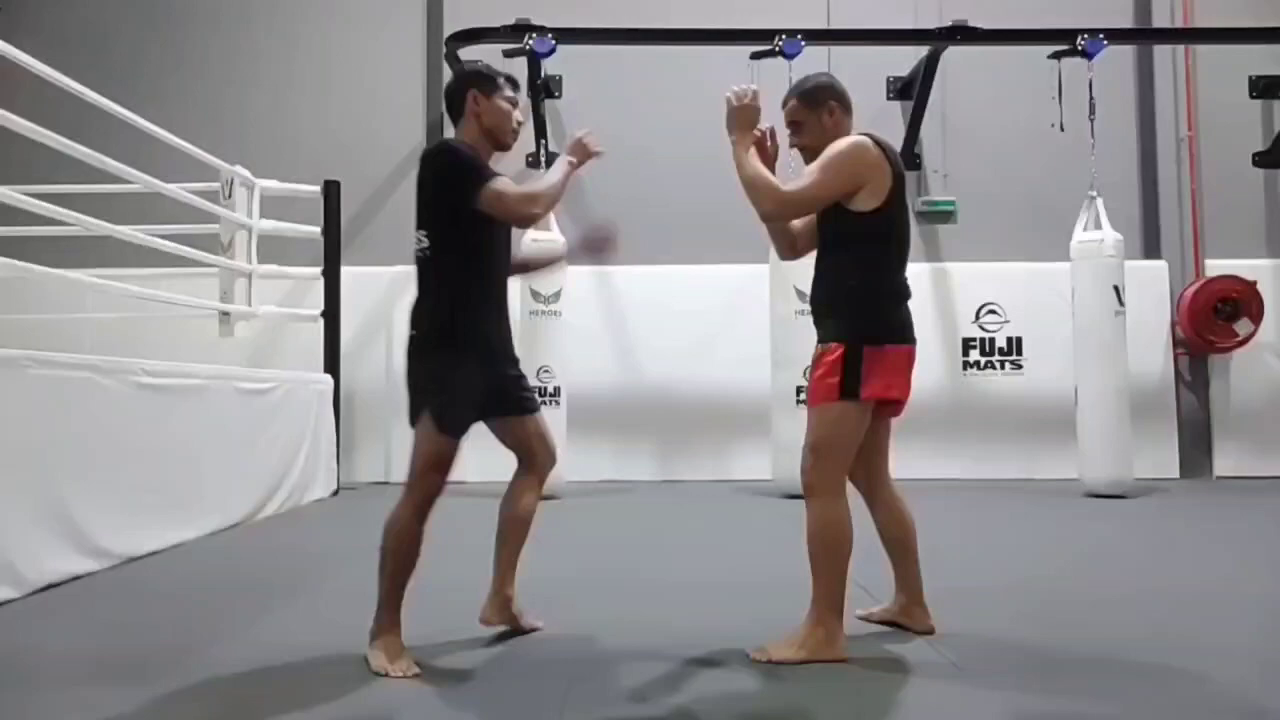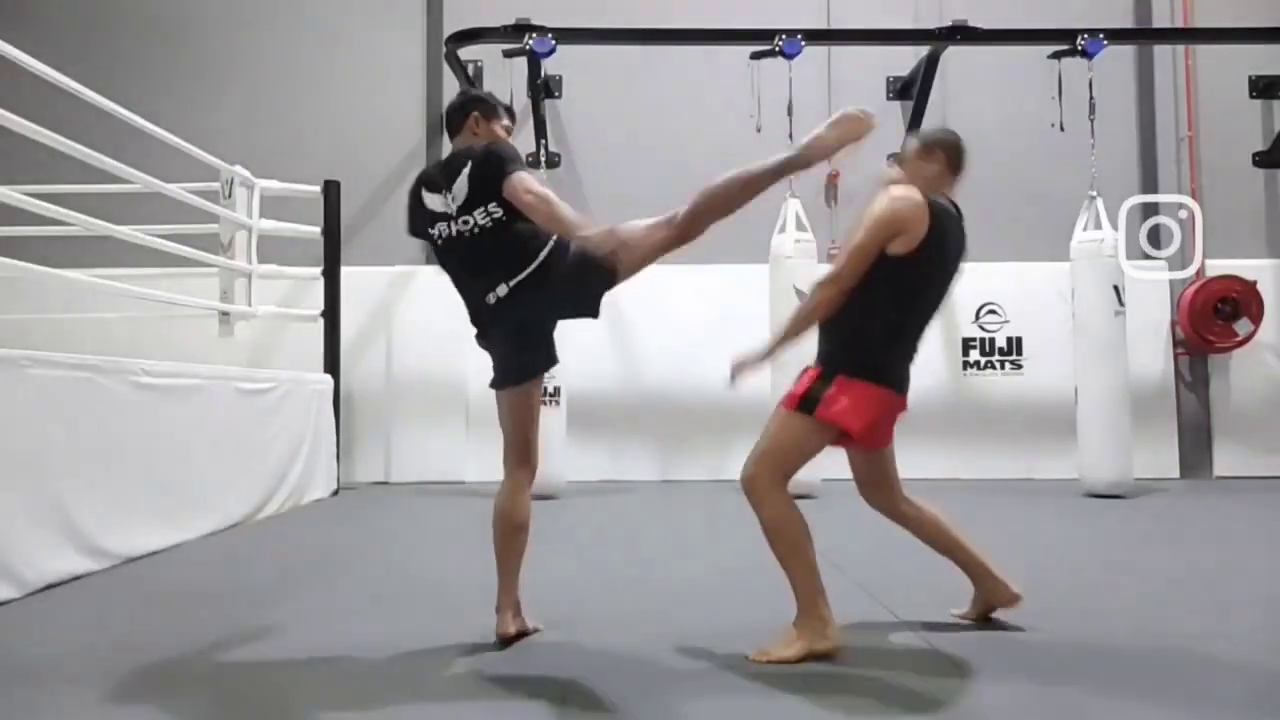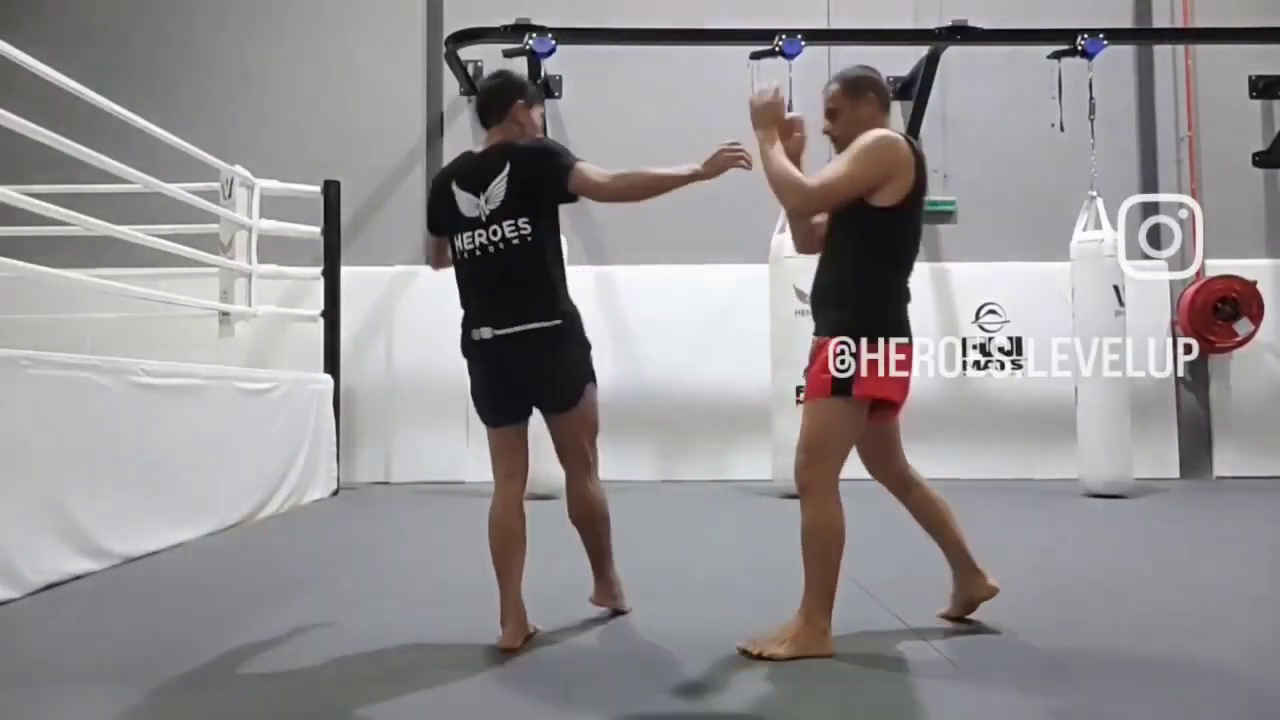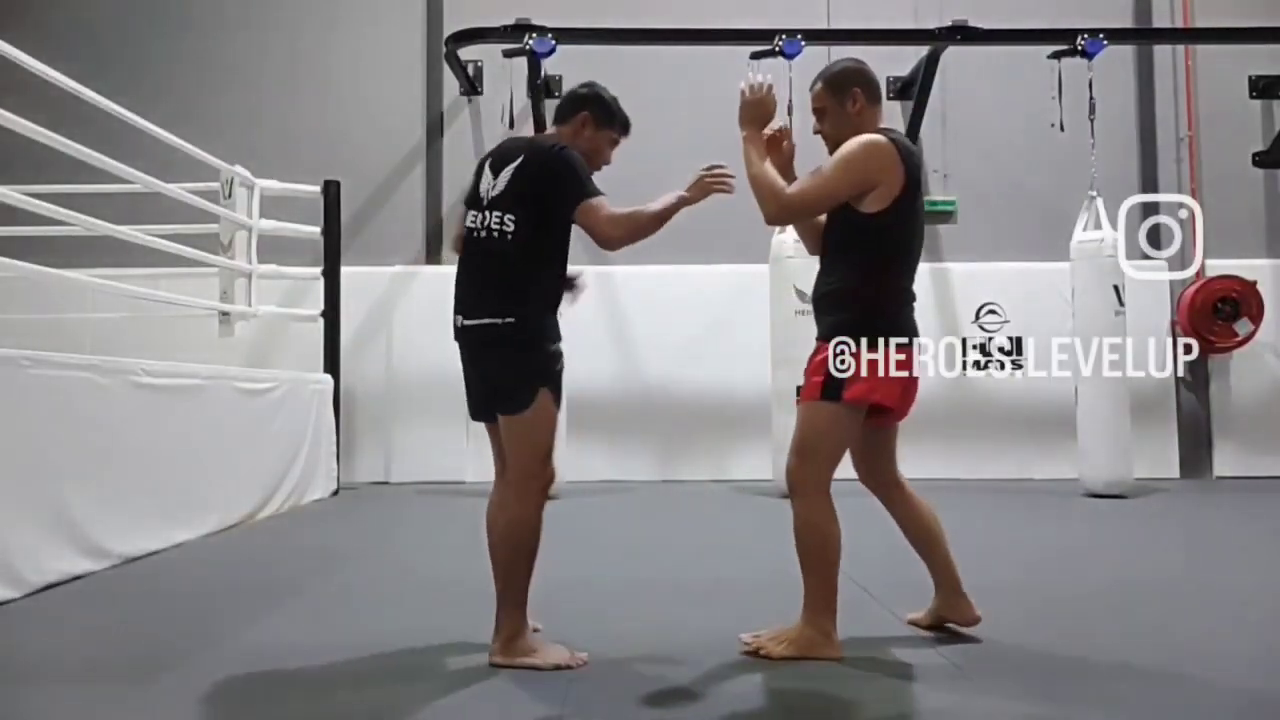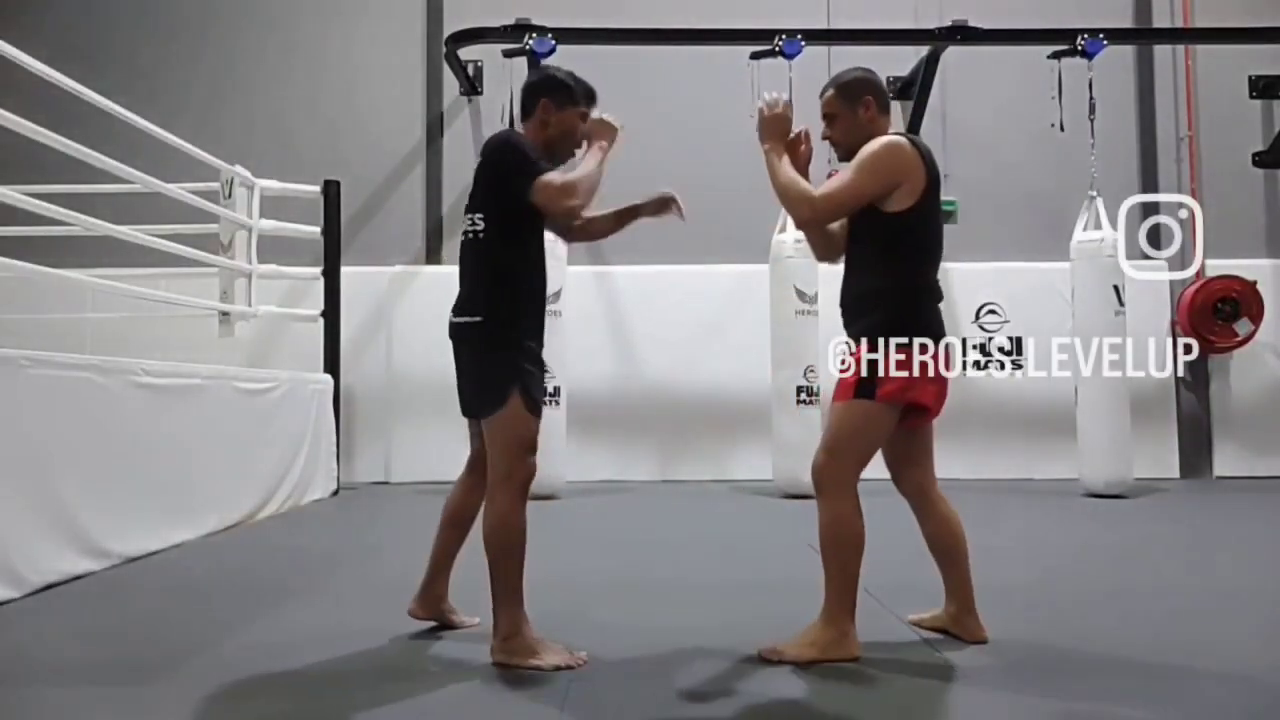
dt=0.5s
person 1, frame 1
left shoulder: (477, 170)
right shoulder: (447, 160)
right elbow: (524, 208)
left wrist: (572, 251)
right wrist: (570, 161)
left hip: (489, 348)
right hip: (446, 350)
left knee: (539, 457)
right knee: (424, 489)
left ankle: (502, 599)
right ankle: (384, 631)
person 1, frame 2
left shoulder: (420, 191)
right shoulder: (492, 159)
right elbow: (533, 199)
right wrist: (587, 235)
left hip: (500, 321)
right hip: (546, 271)
left knee: (519, 466)
right knee: (680, 221)
left ankle: (507, 612)
right ankle: (802, 152)
person 1, frame 3
left shoulder: (448, 180)
right shoulder: (536, 156)
left elbow: (438, 256)
right elbow: (611, 187)
right wrist: (700, 170)
left hip: (485, 344)
right hip: (549, 333)
left knee: (509, 480)
right knee: (581, 468)
left ankle: (513, 619)
right ankle: (606, 585)
person 1, frame 4
left shoulder: (497, 157)
right shoulder: (558, 161)
left elbow: (461, 242)
right elbow: (612, 232)
right wrist: (686, 195)
left hip: (475, 329)
right hip: (520, 332)
left knee: (510, 479)
right knee: (532, 479)
left ankle: (511, 620)
right ankle: (512, 635)
person 1, frame 5
left shoulder: (520, 161)
right shoulder: (509, 150)
left elbow: (574, 228)
right elbow: (571, 197)
left wrist: (644, 210)
right wrist: (602, 147)
left hip: (500, 332)
right hip: (496, 334)
left knee: (485, 467)
right knee: (513, 475)
left ankle: (431, 595)
right ankle: (512, 634)
person 2, frame 1
left shoulder: (858, 152)
right shoulder: (845, 174)
left elbow: (776, 204)
right elbow: (791, 245)
left wrist: (740, 141)
right wrist: (764, 165)
left hip: (862, 342)
right hip: (872, 340)
left knee: (822, 477)
right knee: (870, 477)
left ankle: (824, 631)
right ankle: (911, 602)
person 2, frame 2
left shoulder: (902, 203)
right shoulder: (949, 230)
left elbow: (837, 285)
left wrist: (770, 346)
left hip: (847, 374)
right hip: (882, 378)
left knee: (760, 479)
right knee: (887, 497)
left ankle: (815, 624)
right ankle: (990, 585)
person 2, frame 3
left shoulder: (885, 147)
right shoulder: (873, 164)
left elbow: (801, 199)
right elbow: (809, 237)
left wrist: (767, 138)
right wrist: (790, 156)
left hip: (857, 339)
right hip: (870, 339)
left knee: (815, 475)
right knee: (891, 469)
left ankle: (813, 627)
right ankle: (969, 577)
person 2, frame 4
left shoulder: (870, 151)
right shoulder: (888, 159)
left elbow: (779, 209)
right elbow: (823, 240)
left wrist: (751, 134)
right wrist: (786, 168)
left hip: (858, 344)
right hip: (884, 343)
left knee: (806, 477)
right knee: (882, 477)
left ankle: (818, 630)
right ankle: (952, 599)
person 2, frame 5
left shoulder: (891, 152)
right shoulder: (881, 169)
left elbow: (810, 212)
right elbow: (827, 246)
left wrist: (774, 151)
right wrist: (801, 169)
left hip: (892, 346)
right hip: (907, 345)
left knee: (833, 474)
right knee: (917, 483)
left ankle: (837, 630)
right ankle: (962, 612)
